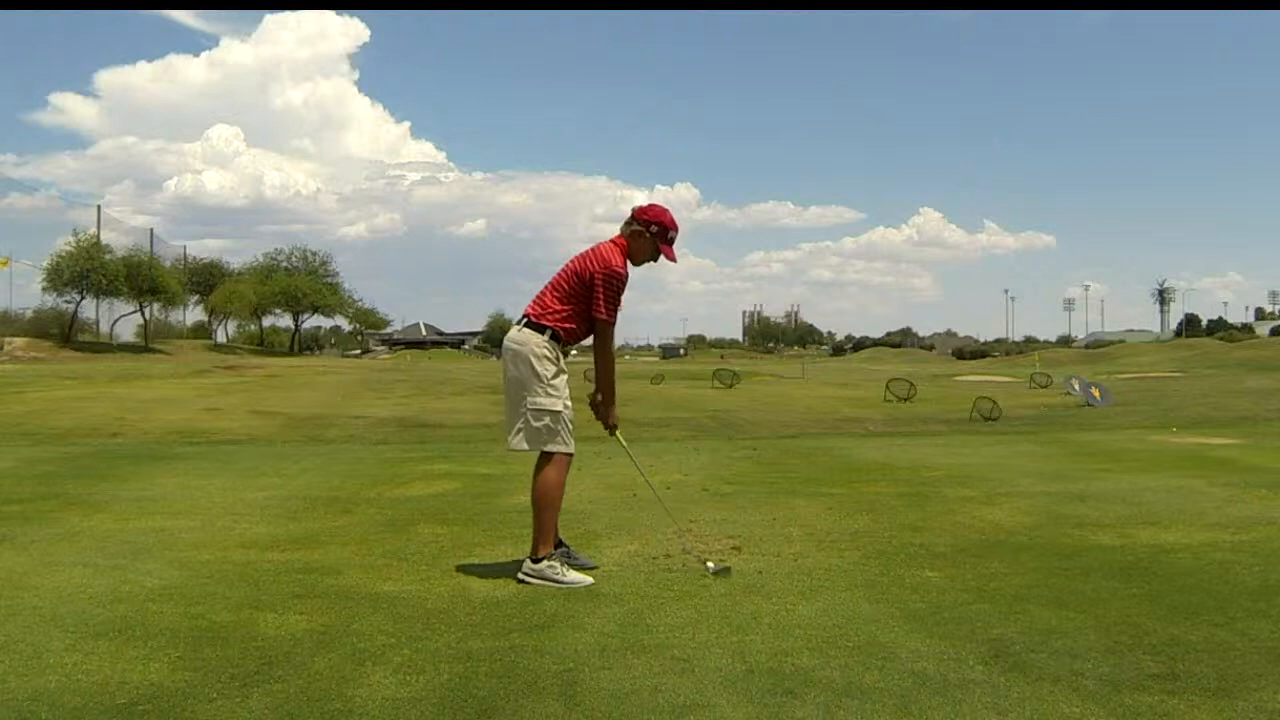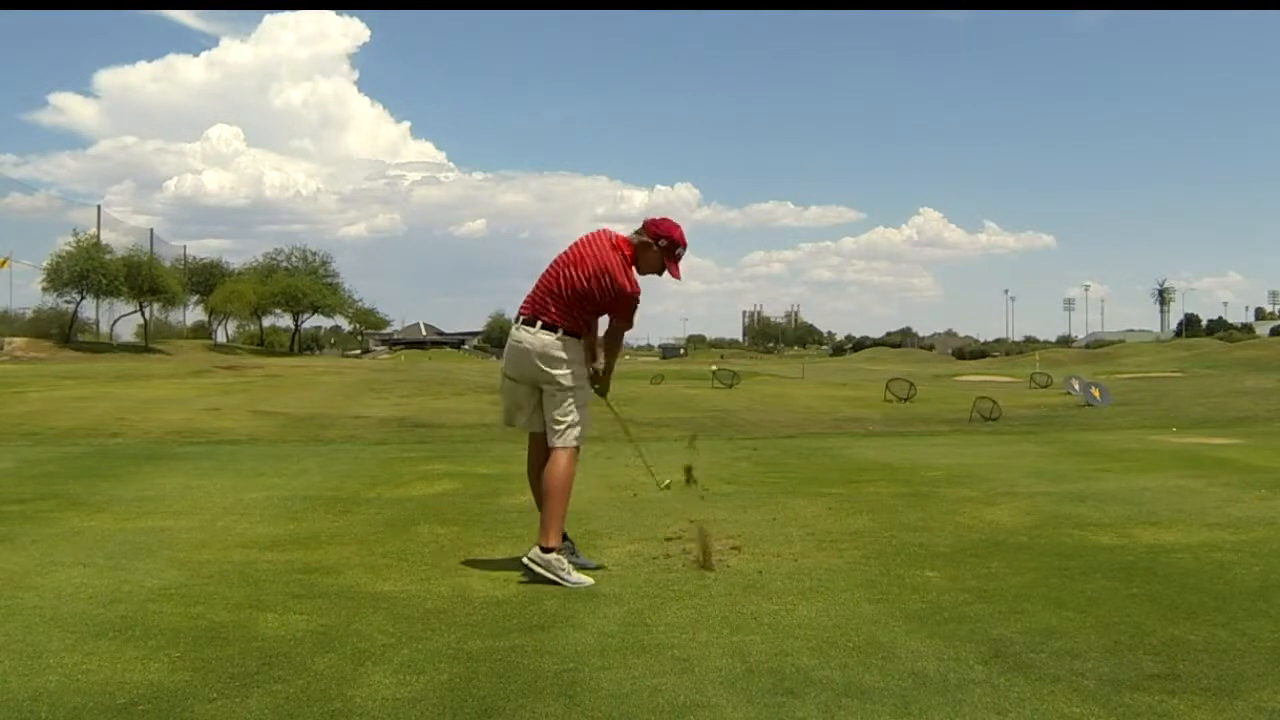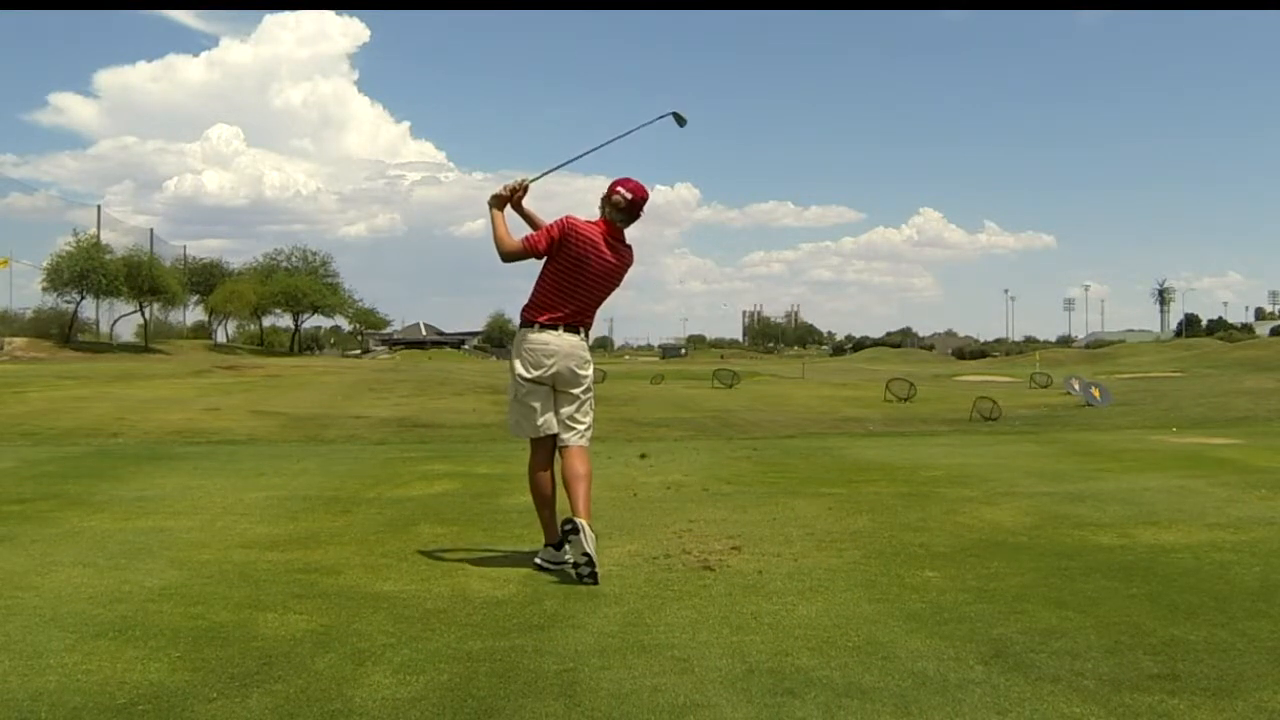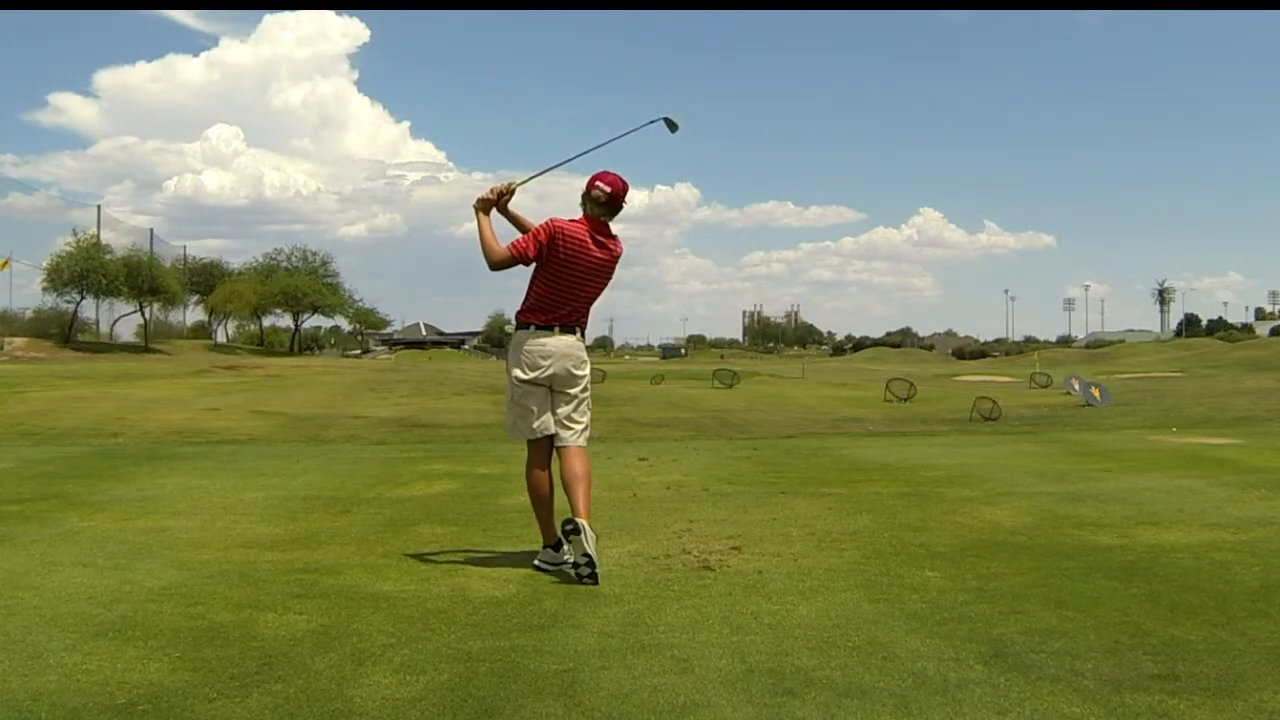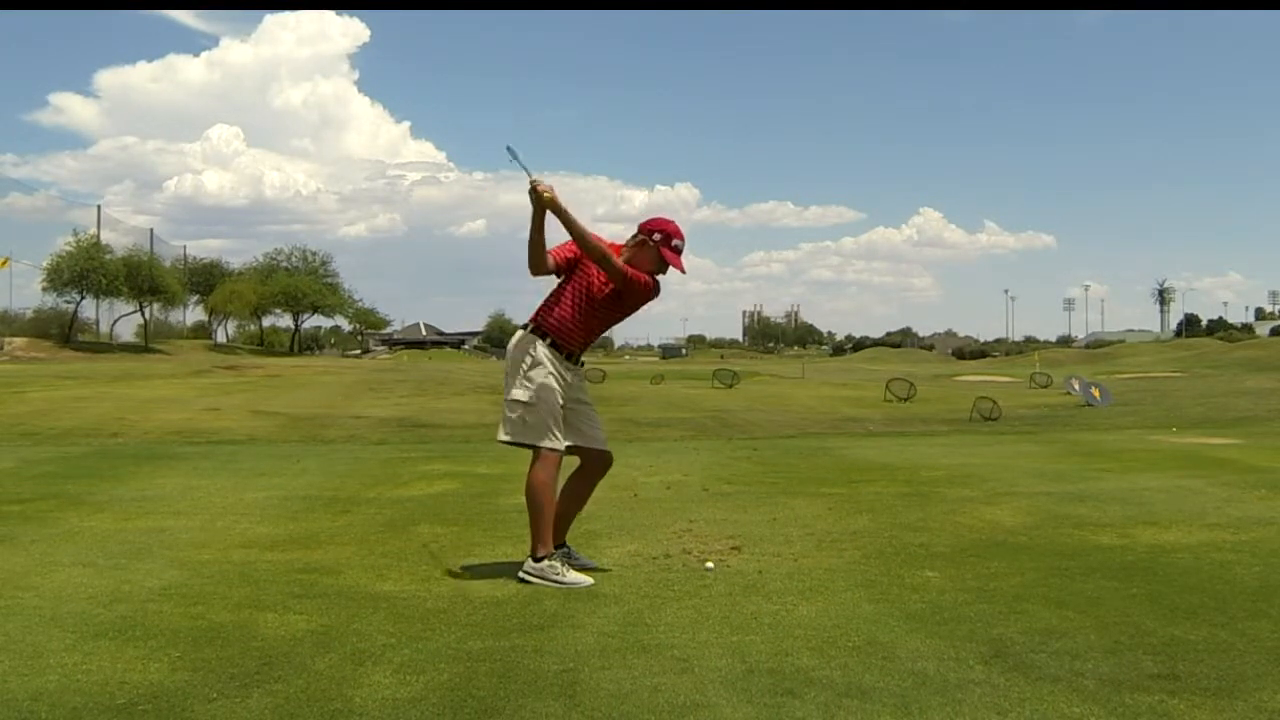
dt=1s
person 1, frame 1
left shoulder: (611, 262)
right shoulder: (611, 265)
left elbow: (604, 334)
right elbow: (603, 340)
left wrist: (602, 390)
right wrist: (608, 402)
left hip: (535, 347)
right hip: (537, 348)
left knee: (558, 449)
right knee: (555, 453)
left ankle: (551, 545)
right ankle: (539, 560)
person 1, frame 2
left shoulder: (601, 237)
right shoulder: (627, 288)
right elbow: (615, 336)
left wrist: (595, 359)
right wrist: (606, 373)
left hip: (520, 337)
right hip: (557, 348)
left knee: (540, 440)
right knee: (564, 445)
left ankle: (553, 536)
right ankle: (548, 549)
person 1, frame 3
left shoulder: (573, 227)
right shoulder: (624, 257)
left elbow: (508, 251)
left wrist: (498, 209)
right wrist: (521, 209)
left hip: (534, 342)
right hip: (575, 347)
left knee: (541, 445)
right knee: (575, 442)
left ankle: (553, 544)
right ankle: (580, 522)
person 1, frame 4
left shoulder: (563, 234)
right shoulder: (612, 250)
left elbow: (497, 260)
right elbow: (548, 259)
left wrist: (485, 214)
left hip: (531, 345)
right hip: (569, 348)
left knee: (539, 447)
right knee: (573, 443)
left ankle: (551, 546)
right ankle: (581, 525)
person 1, frame 5
left shoulder: (647, 287)
right shoulder: (588, 246)
left elbow: (607, 263)
right elbow: (539, 267)
left wrist: (560, 211)
right wrist: (539, 213)
left hip: (568, 366)
right hip: (535, 350)
left knee: (598, 459)
right knee: (549, 451)
left ankle: (555, 544)
right ankle: (540, 559)
